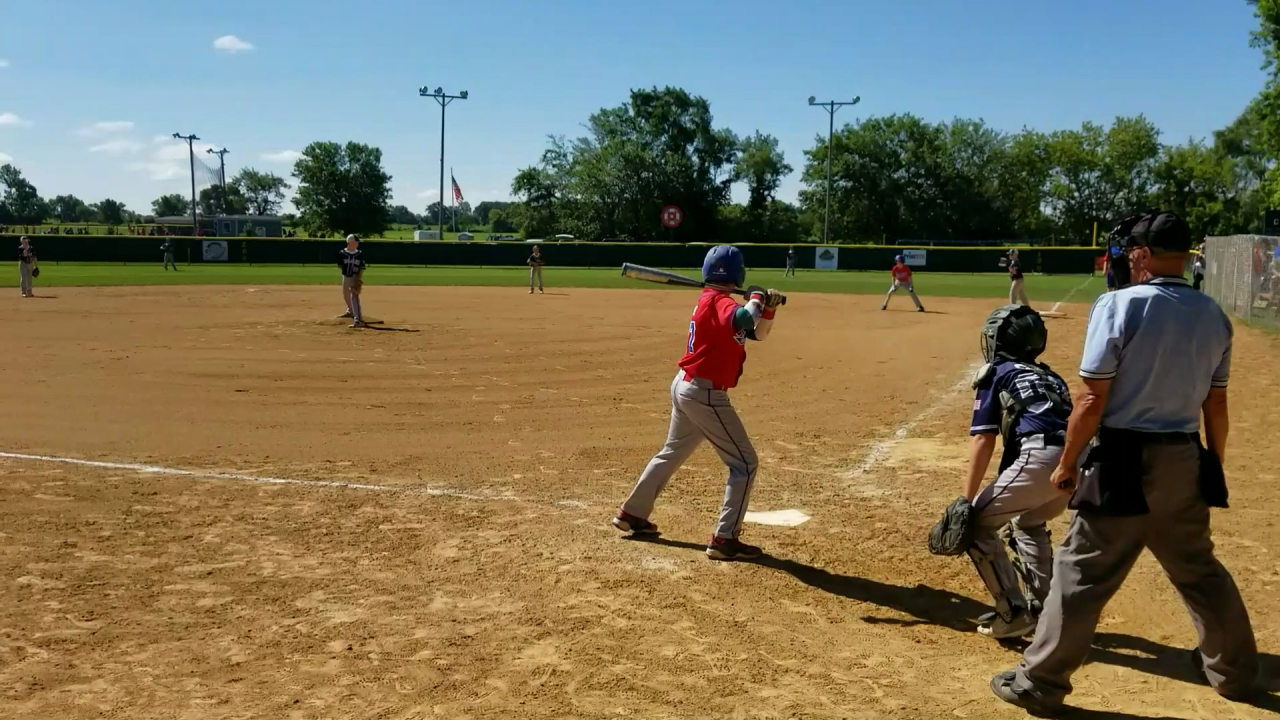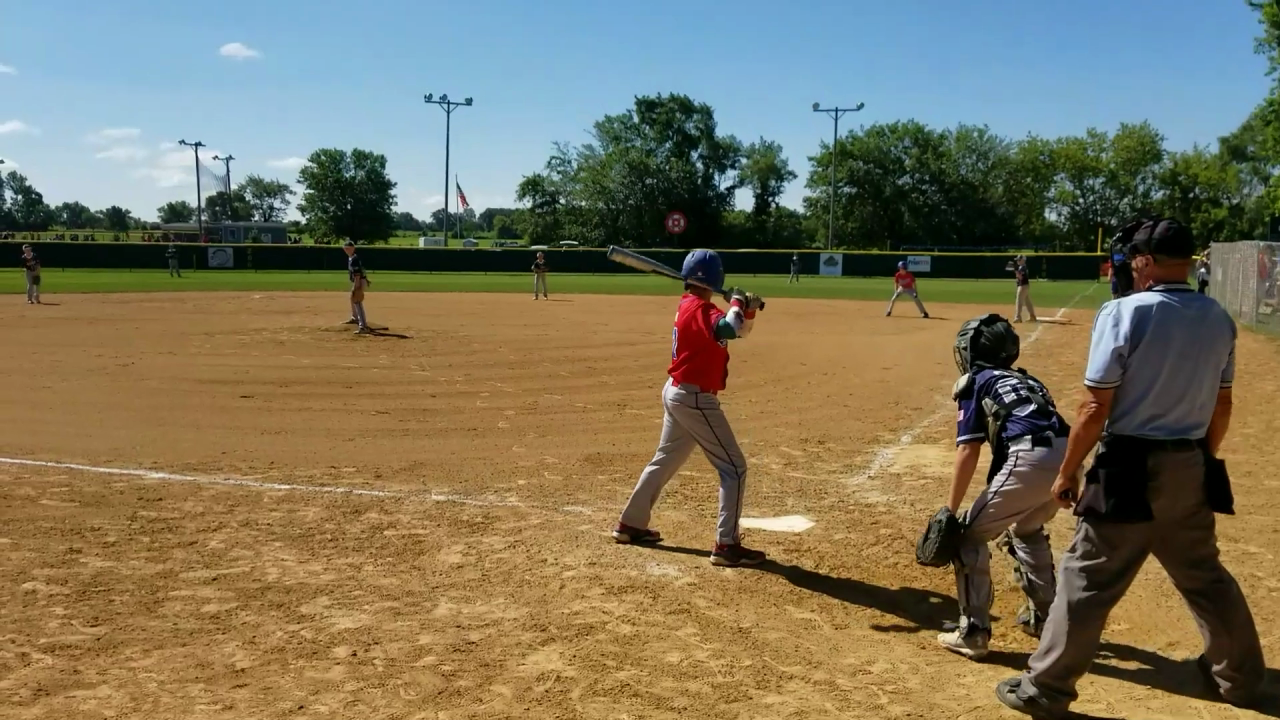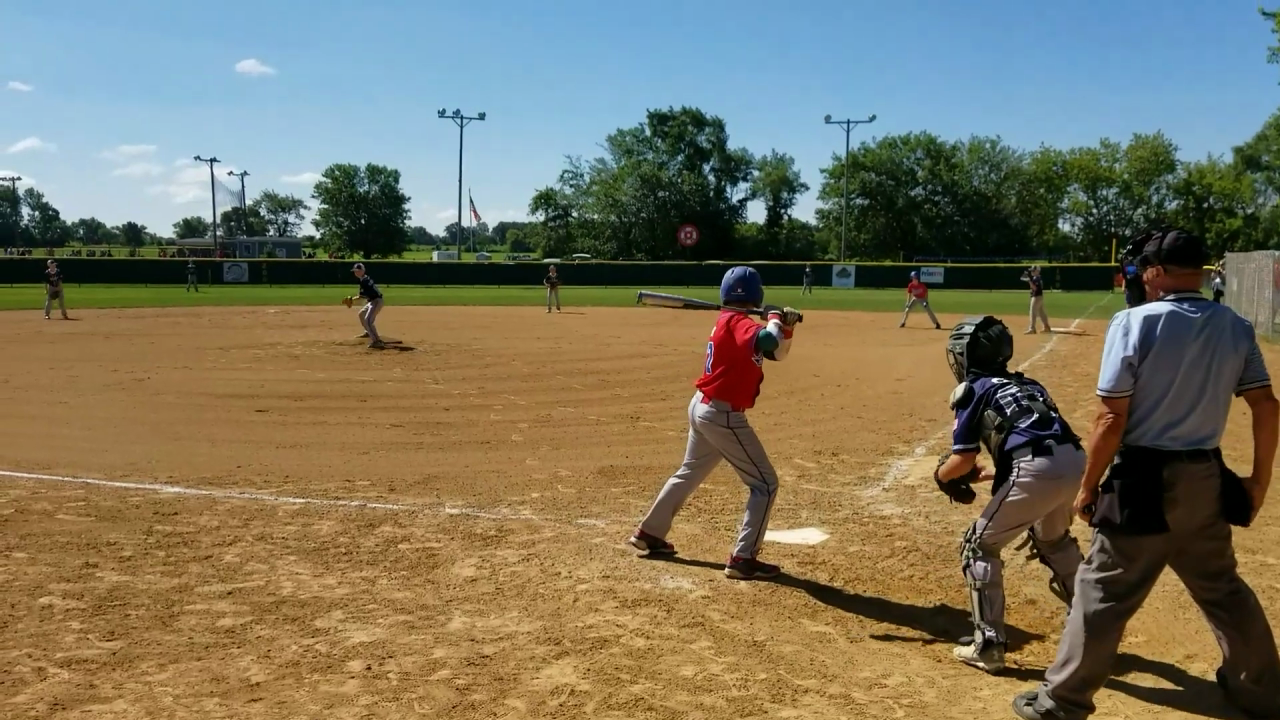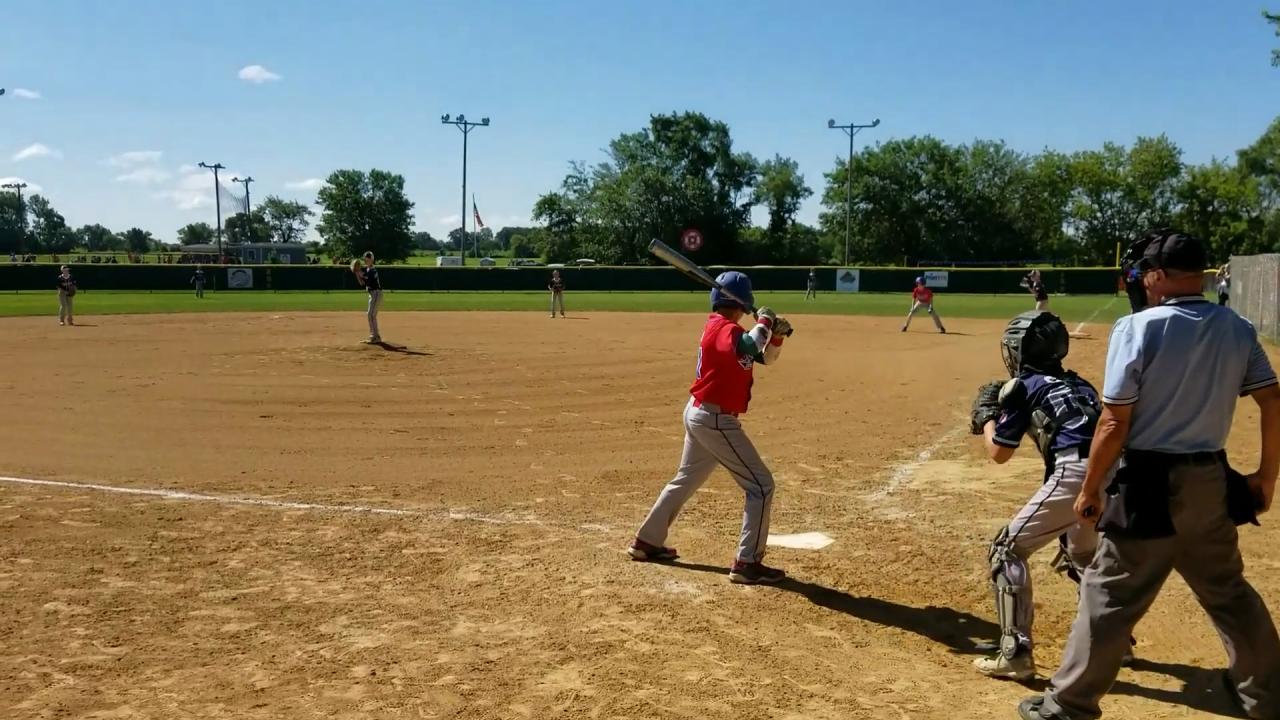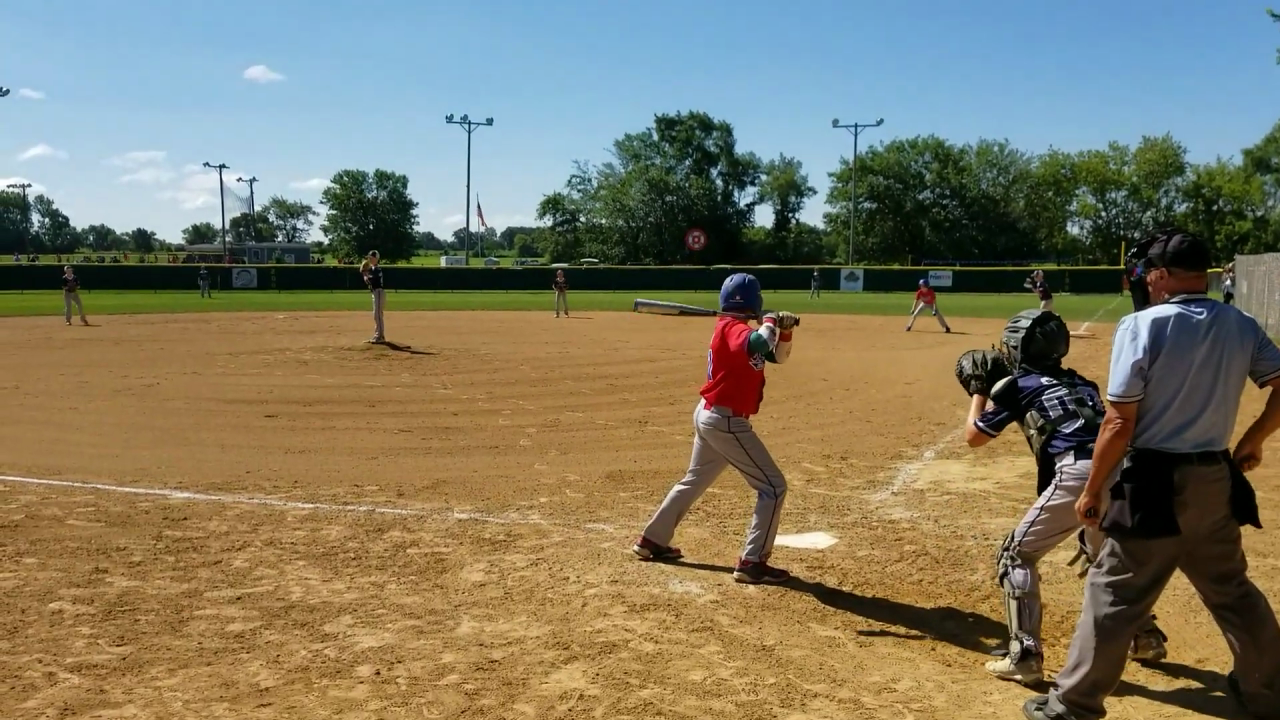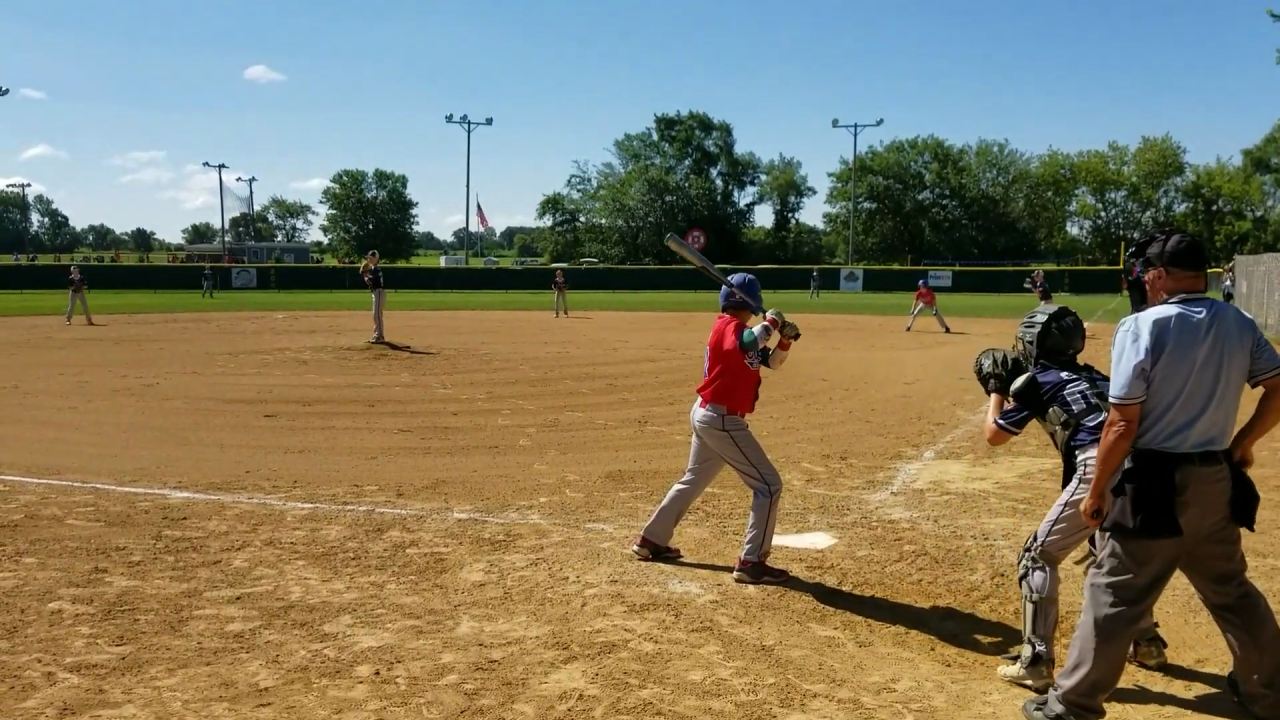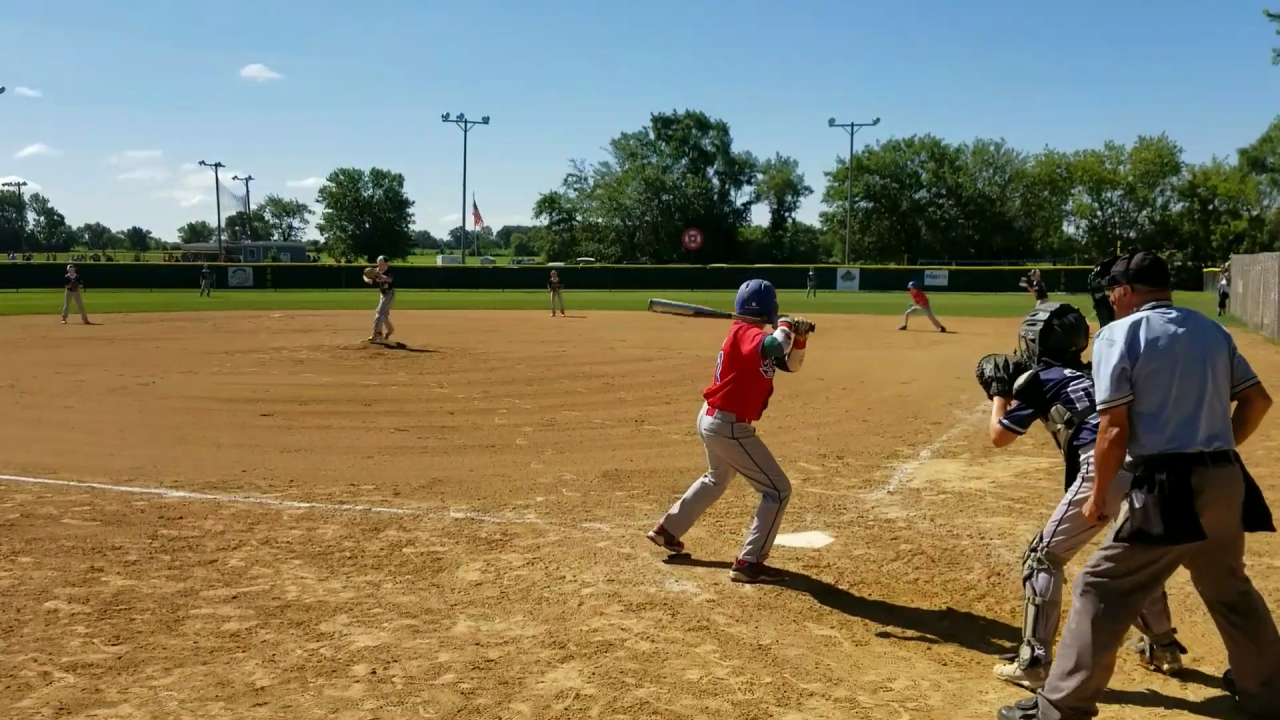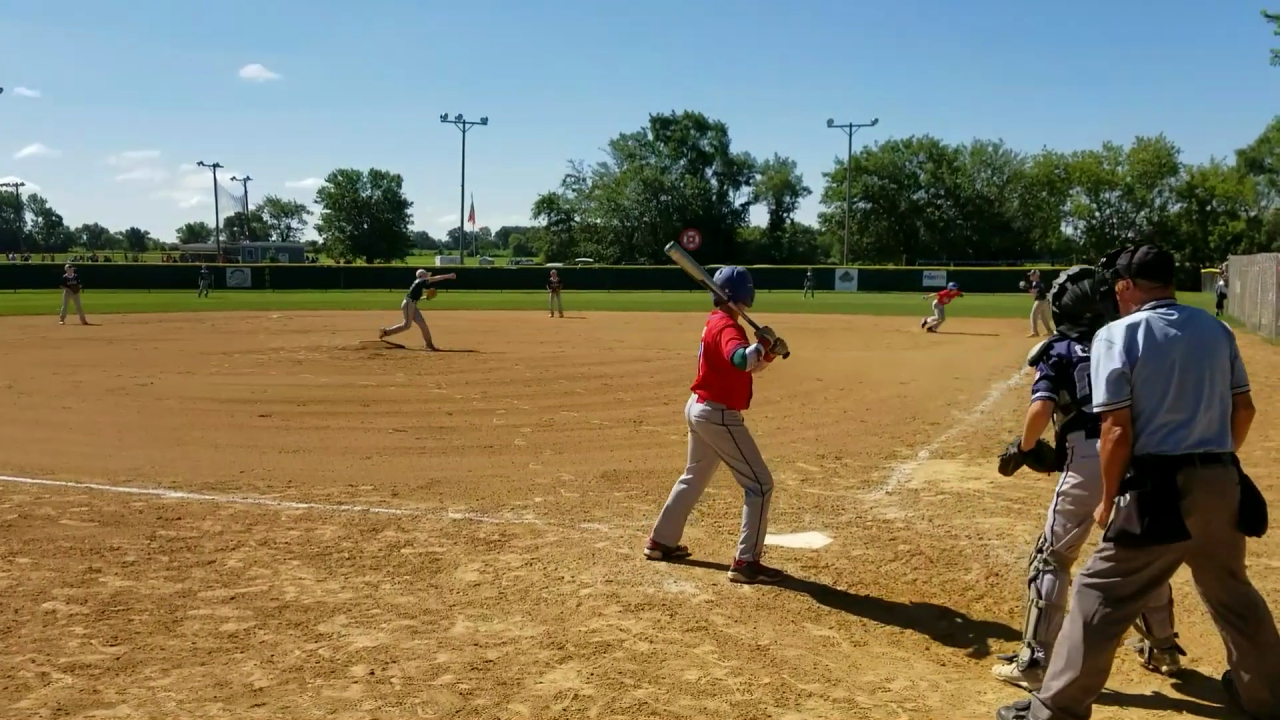
dt=0.5s
person 1, frame 1
left shoulder: (1119, 304)
right shoulder: (1213, 315)
left elbow: (1093, 399)
right elbow: (1217, 404)
left wrist: (1067, 463)
right wrist: (1215, 468)
left hip: (1124, 463)
right hip: (1186, 461)
left knee: (1082, 574)
right knee: (1200, 570)
left ankle: (1039, 683)
right ankle: (1234, 671)
person 1, frame 2
left shoulder: (1123, 312)
right shoulder: (1217, 318)
left elbow: (1096, 407)
right elbow: (1221, 403)
left wrist: (1067, 473)
left hip: (1131, 470)
right hip: (1191, 468)
left knee: (1086, 580)
right knee: (1206, 576)
right ankle: (1240, 676)
person 1, frame 3
left shoulder: (1134, 323)
right shoulder: (1235, 328)
left elbow: (1112, 419)
left wrist: (1089, 485)
left hip: (1145, 480)
right hip: (1206, 479)
left knee: (1103, 592)
right knee: (1223, 588)
person 1, frame 4
left shoulder: (1138, 327)
right shoulder: (1237, 329)
left elbow: (1114, 424)
left wrist: (1089, 489)
left hip: (1150, 485)
right hip: (1212, 482)
left knee: (1108, 596)
right knee: (1229, 592)
person 1, frame 5
left shoulder: (1142, 326)
left elbow: (1119, 423)
left wrist: (1091, 490)
left hip: (1154, 483)
right hip: (1216, 480)
left knee: (1112, 594)
right knee: (1232, 590)
person 1, frame 6
left shoulder: (1142, 327)
right shoulder: (1240, 325)
left elbow: (1122, 425)
left wrist: (1096, 490)
left hip: (1155, 484)
right hip: (1217, 481)
left knee: (1112, 595)
right knee: (1231, 590)
person 1, frame 7
left shoulder: (1120, 334)
right shoulder: (1210, 329)
left elbow: (1115, 428)
left wrist: (1098, 495)
left hip: (1168, 487)
right hip: (1226, 480)
left knee: (1102, 591)
right knee: (1231, 591)
person 1, frame 8
left shoulder: (1117, 335)
right shoulder: (1215, 329)
left elbow: (1117, 431)
left wrist: (1108, 499)
left hip: (1160, 488)
right hip: (1222, 483)
left knee: (1100, 596)
right knee: (1233, 594)
person 2, frame 1
left shoulder: (994, 374)
right shoulder: (1050, 377)
left elbow: (983, 441)
left wrist: (966, 502)
left hip: (1041, 458)
left knee: (975, 523)
right knee: (1027, 522)
left ankle: (1014, 612)
right ankle: (1042, 608)
person 2, frame 2
left shoulder: (975, 383)
right shoulder: (1028, 381)
left elbow: (969, 451)
left wrist: (950, 510)
left hip: (1031, 459)
right hip: (1067, 457)
left knee: (971, 534)
right knee: (1025, 529)
left ankle: (973, 632)
right ankle: (1044, 615)
person 2, frame 3
left shoulder: (972, 391)
right shoulder: (1027, 385)
left elbow: (963, 459)
left wrist: (940, 475)
right wrist: (997, 476)
left hip: (1037, 470)
right hip: (1075, 462)
left knee: (979, 546)
right knee: (1053, 538)
left ankle: (988, 645)
person 2, frame 4
left shoulder: (1022, 387)
right shoulder: (1078, 384)
left elbow: (999, 453)
left wrist: (986, 418)
left hip: (1077, 472)
left knee: (1008, 551)
right knee: (1083, 551)
left ankle: (1016, 653)
person 2, frame 5
left shoulder: (1017, 387)
right shoulder: (1080, 383)
left elbow: (974, 437)
left wrist: (980, 390)
left hip: (1077, 475)
left knee: (1016, 554)
right knee: (1101, 550)
left ankle: (1024, 656)
right ankle: (1145, 637)
person 2, frame 6
left shoulder: (1036, 382)
right shoulder: (1094, 377)
left elbow: (994, 436)
left wrist: (997, 389)
left hip: (1100, 469)
left knee: (1039, 556)
left ankle: (1036, 660)
right ankle: (1146, 643)
person 2, frame 7
left shoulder: (1039, 380)
right shoulder: (1095, 374)
left elbow: (999, 436)
left wrist: (1000, 393)
left knee: (1043, 557)
left ankle: (1034, 661)
right ankle: (1162, 647)
person 2, frame 8
left shoulder: (1057, 350)
left elbow: (1040, 409)
left wrist: (1024, 447)
left hip: (1090, 458)
left knee: (1052, 558)
left ankle: (1034, 661)
right ankle: (1162, 648)
person 3, frame 1
left shoulder: (711, 302)
right shoulder: (719, 302)
left elbow: (757, 332)
right elbow: (745, 318)
left wrist: (768, 308)
right wrist: (757, 297)
left hip: (685, 386)
right hip: (705, 393)
left knee: (671, 453)
right knee: (744, 463)
left ankle: (631, 513)
right ankle: (724, 540)
person 3, frame 2
left shoulder: (692, 306)
right shoulder: (700, 307)
left elbow: (741, 331)
right elbow: (728, 330)
left wrist: (748, 308)
right wrist: (737, 302)
left hip: (677, 393)
right hip: (695, 398)
left knee: (665, 460)
right knee: (733, 467)
left ankle: (630, 524)
right ankle: (726, 545)
person 3, frame 3
left shoulder: (729, 322)
right shoulder: (738, 323)
left elbow: (777, 352)
right elbow: (769, 340)
left wrist: (786, 326)
right wrist: (775, 318)
left hip: (702, 408)
right hip: (723, 415)
left knee: (688, 474)
right knee: (765, 483)
left ankle: (648, 533)
right ankle: (742, 559)
person 3, frame 4
left shoulder: (722, 327)
right shoulder: (723, 327)
left elbow: (766, 357)
right elbow: (750, 346)
left wrist: (776, 335)
right wrist: (763, 320)
left hip: (699, 413)
right hip: (715, 419)
left knee: (686, 480)
right knee: (761, 486)
left ankle: (647, 541)
right ankle: (747, 563)
person 3, frame 5
left shoulder: (733, 329)
right shoulder: (733, 329)
left elbow: (778, 356)
right elbow: (761, 344)
left wrist: (785, 331)
right wrist: (770, 322)
left hip: (709, 415)
right hip: (726, 421)
left knee: (694, 481)
right knee: (773, 486)
left ankle: (652, 540)
right ankle: (752, 562)
person 3, frame 6
left shoulder: (733, 329)
right shoulder: (729, 326)
left elbow: (772, 361)
right elbow: (751, 341)
left wrist: (785, 339)
right wrist: (771, 321)
left hip: (706, 414)
right hip: (721, 419)
left knee: (692, 481)
right knee: (768, 486)
left ankle: (651, 540)
right ankle: (751, 562)
person 3, frame 7
left shoulder: (747, 334)
right shoulder: (747, 333)
left elbow: (791, 364)
right elbow: (774, 346)
left wrist: (799, 337)
right wrist: (785, 327)
left hip: (712, 419)
right hip: (729, 426)
left knee: (716, 480)
right knee: (777, 490)
left ankle: (668, 528)
right ankle: (749, 563)
person 3, frame 8
left shoulder: (716, 322)
right shoulder: (728, 326)
left elbow: (750, 366)
right elbow: (741, 361)
left wrist: (769, 352)
right wrist: (763, 341)
left hip: (699, 408)
right hip: (719, 415)
left knee: (694, 478)
right knee: (760, 484)
left ankle: (661, 541)
right ankle: (746, 562)
